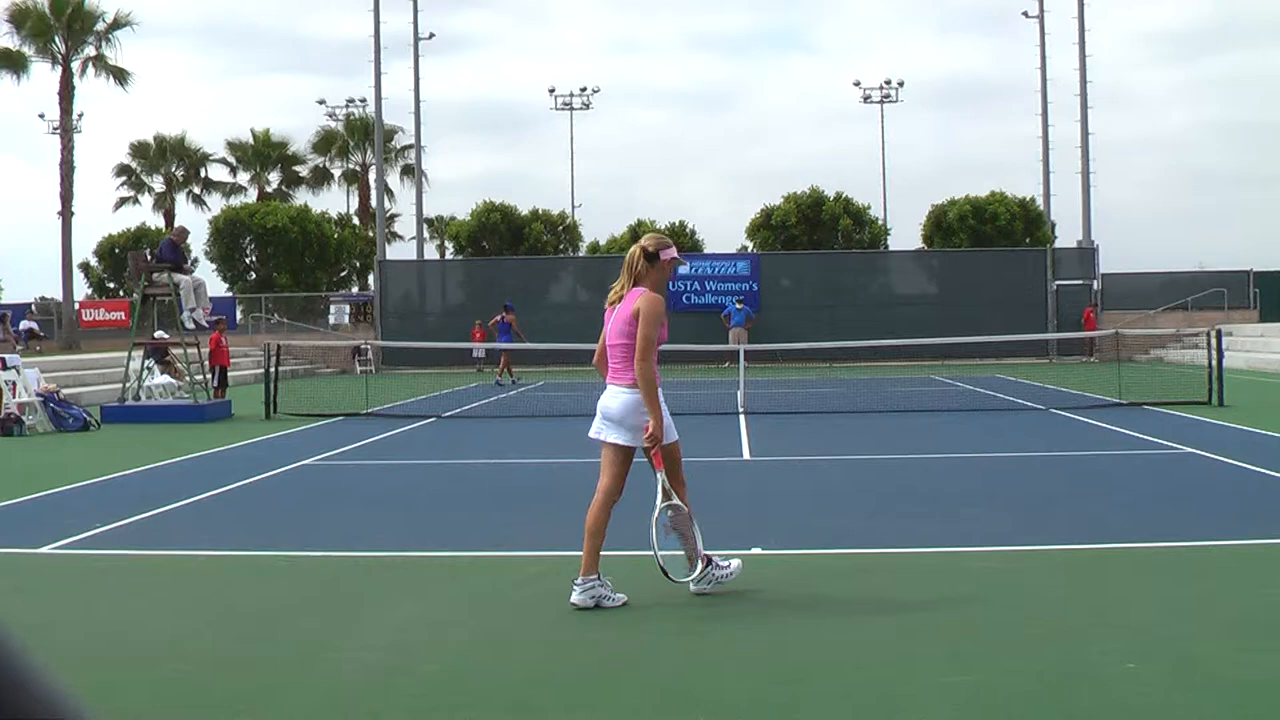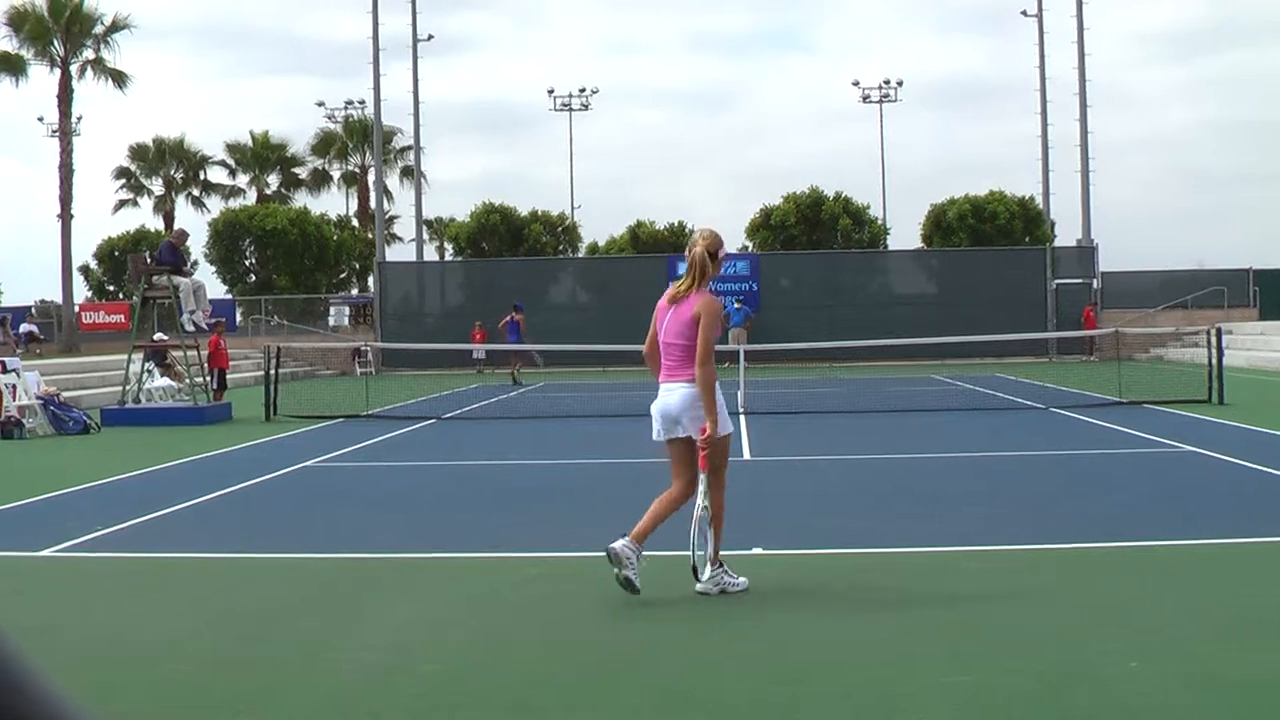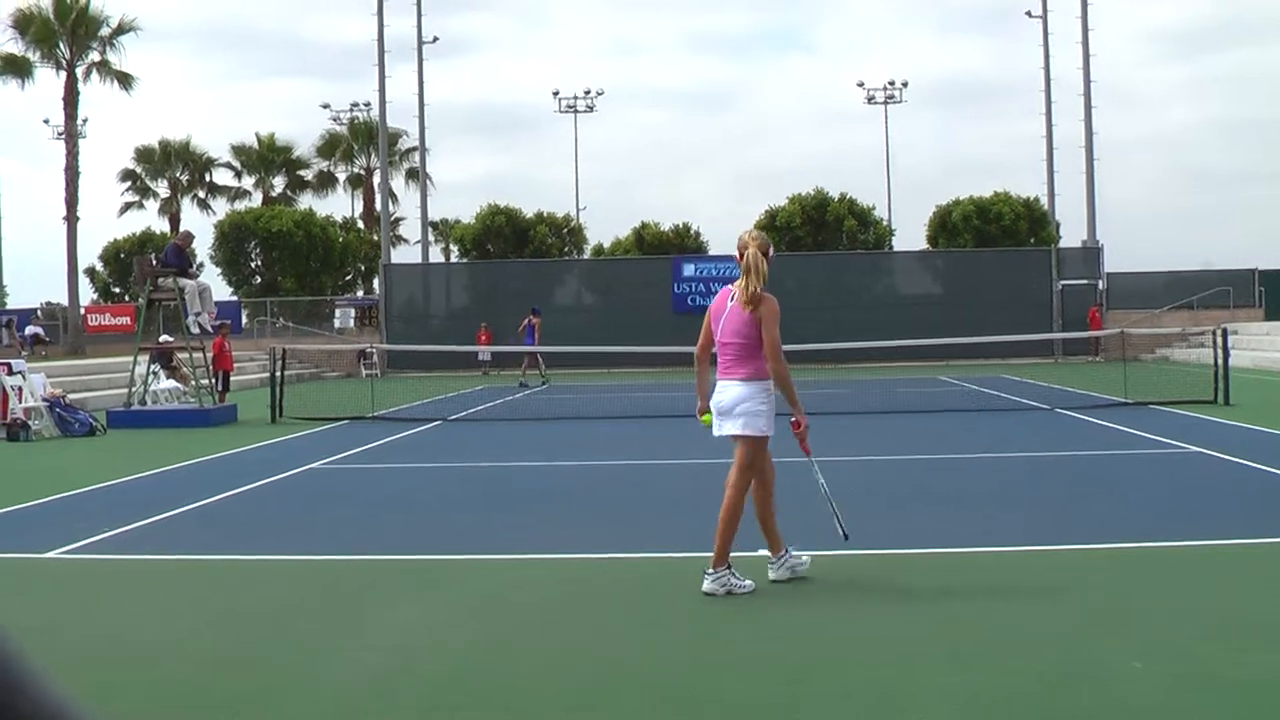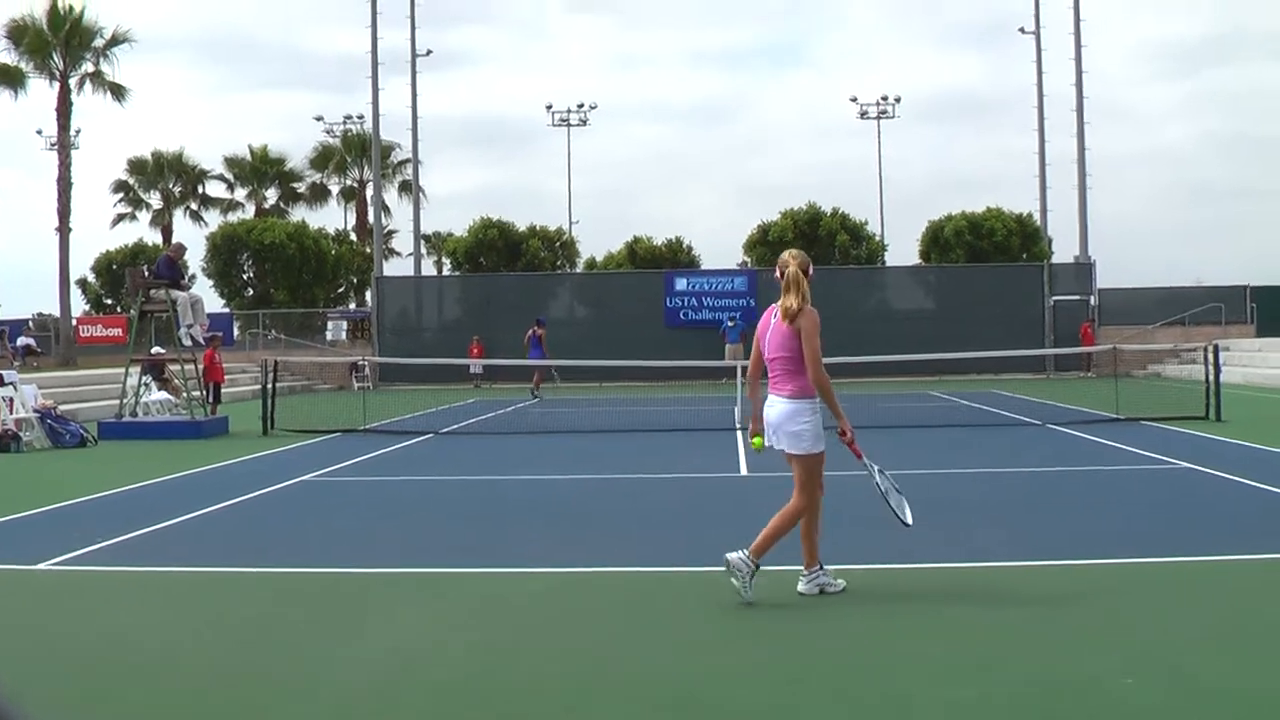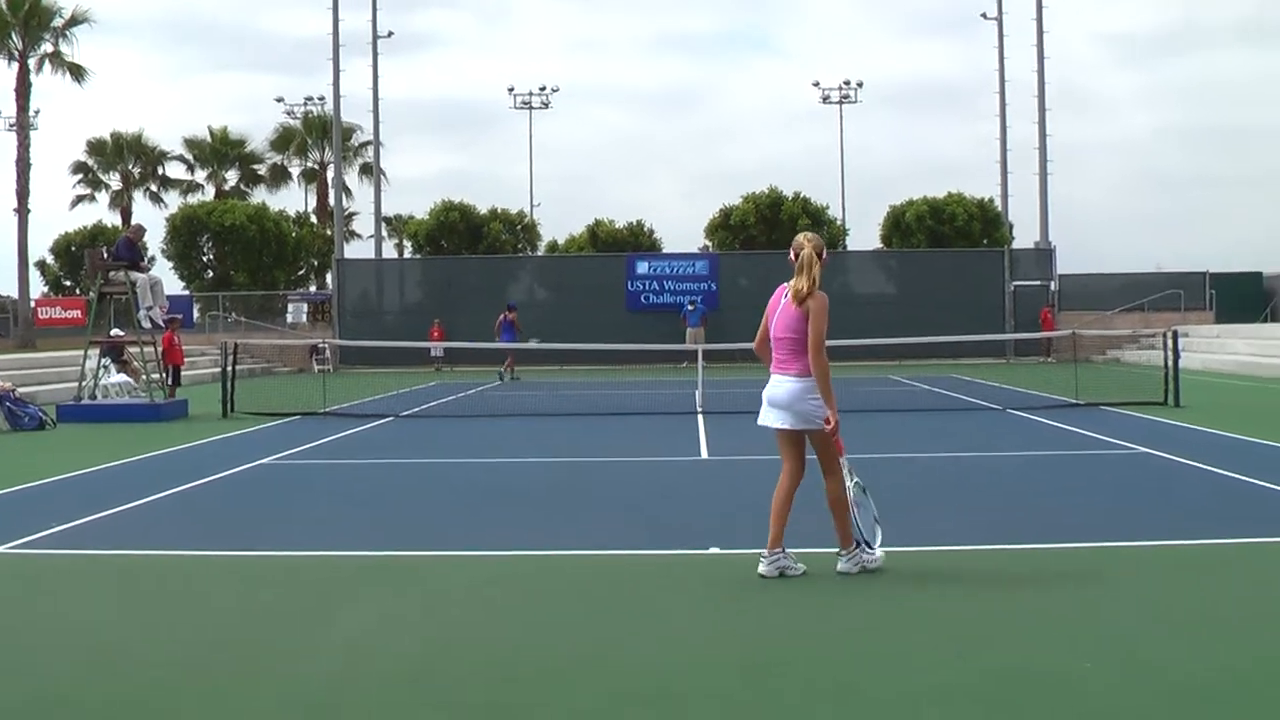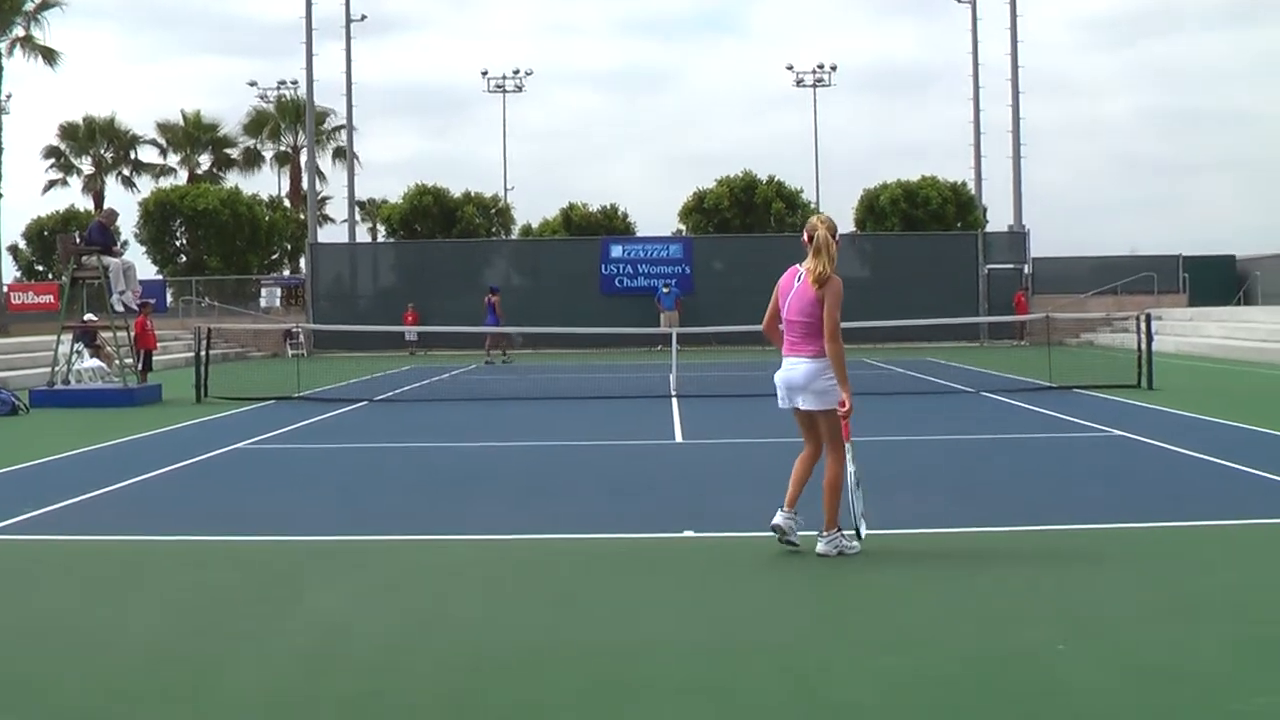
dt=0.3s
person 1, frame 1
left shoulder: (617, 300)
right shoulder: (652, 301)
left elbow: (599, 360)
right elbow: (643, 363)
right wrist: (655, 417)
left hip: (611, 400)
right hip: (638, 400)
left knee: (607, 492)
right knee: (675, 487)
left ankle: (587, 582)
right ankle: (702, 570)
person 1, frame 2
left shoulder: (668, 298)
right shoulder: (709, 303)
left elbow: (650, 353)
right elbow: (703, 365)
right wrist: (712, 418)
left hip: (667, 398)
right hip: (696, 397)
left knee: (683, 487)
right knee: (715, 487)
left ankle: (629, 546)
right ankle: (712, 571)
person 1, frame 3
left shoulder: (720, 298)
right shoulder: (765, 303)
left elbow: (701, 355)
right elbow: (775, 364)
left wrist: (703, 398)
right wrist: (798, 410)
left hip: (725, 393)
right hip: (751, 395)
left knee: (764, 477)
right knee: (739, 486)
left ankle: (779, 557)
right ankle: (718, 571)
person 1, frame 4
left shoulder: (767, 317)
right shoulder: (806, 315)
left elbow: (753, 373)
right elbow: (816, 374)
left wrist: (756, 418)
right wrist: (840, 417)
left hip: (776, 407)
right hip: (799, 410)
left knee: (812, 491)
right knee: (804, 501)
left ankle: (812, 572)
right ankle: (747, 558)
person 1, frame 5
left shoulder: (778, 295)
right shoulder: (816, 299)
left elbow: (760, 346)
right elbow: (817, 358)
right wrist: (829, 406)
left hip: (777, 388)
right hip: (805, 390)
left knee: (791, 472)
right knee: (834, 470)
left ankle: (773, 553)
right ankle: (849, 552)
person 1, frame 6
left shoulder: (788, 276)
right shoulder: (830, 282)
left elbow: (768, 327)
right elbow: (831, 340)
right wrist: (845, 388)
left hip: (789, 370)
right hip: (819, 370)
left knee: (812, 447)
right knee: (835, 452)
left ankle: (786, 512)
right ankle: (830, 535)
